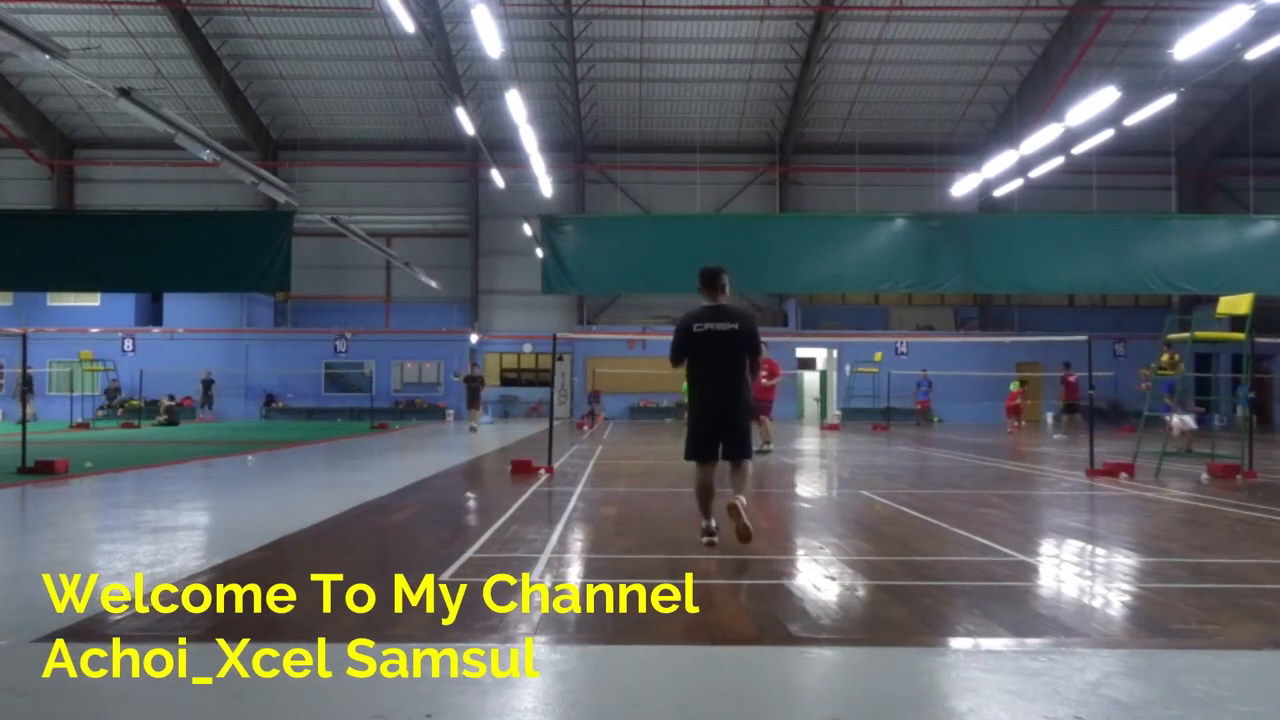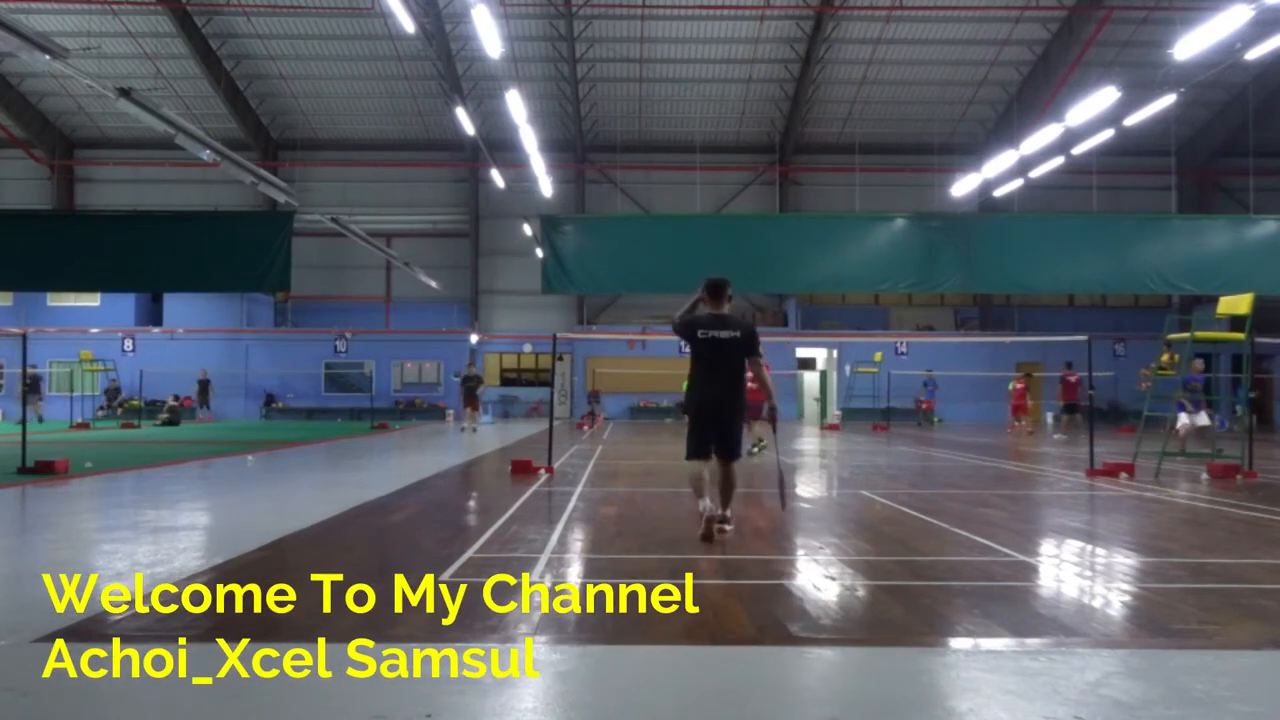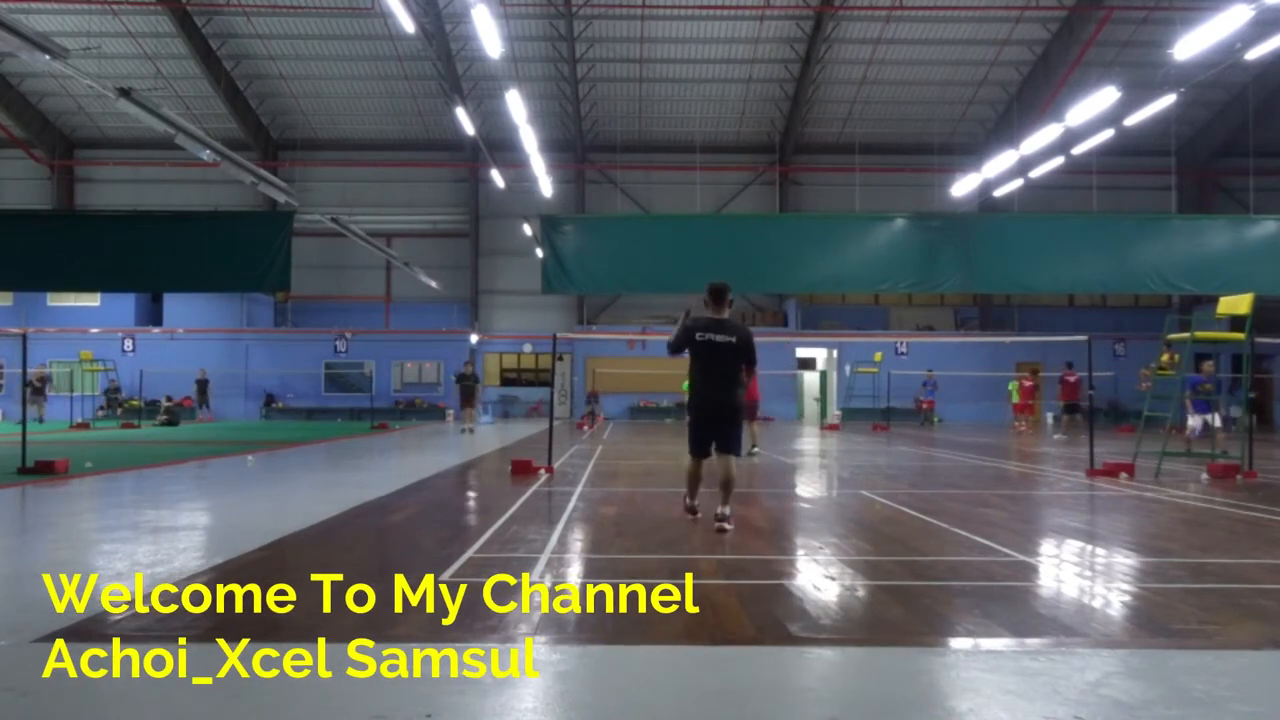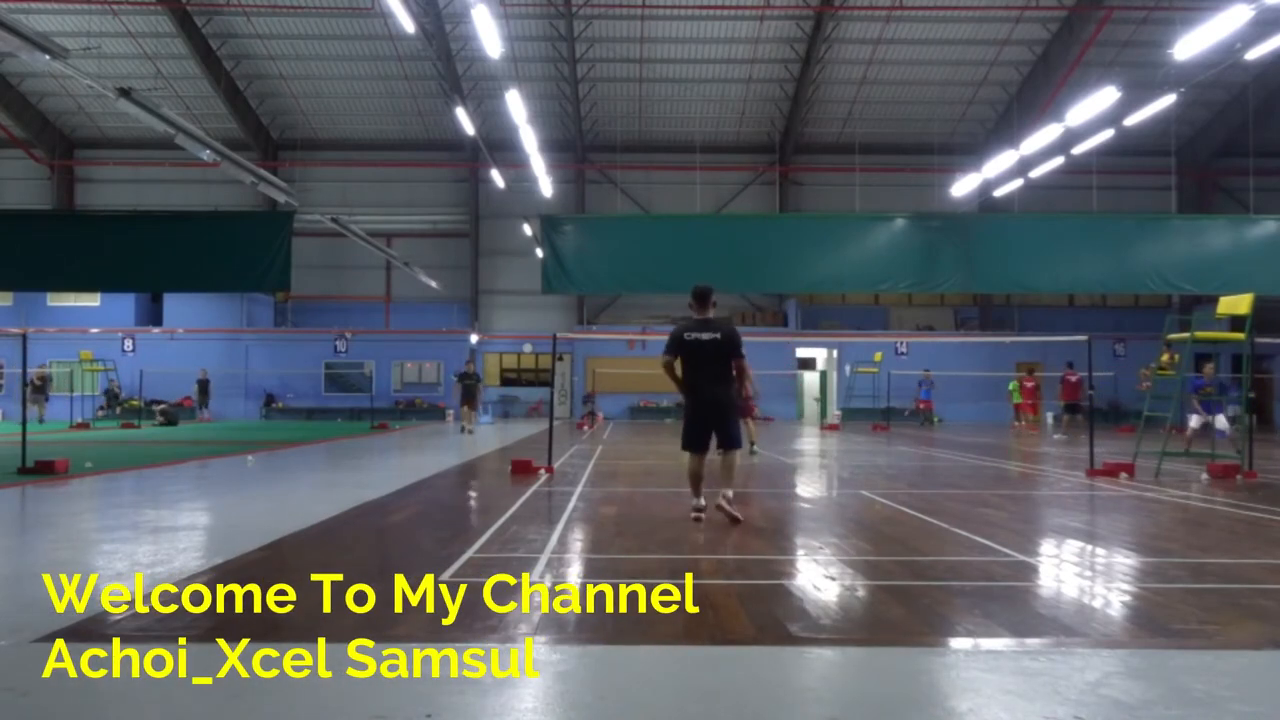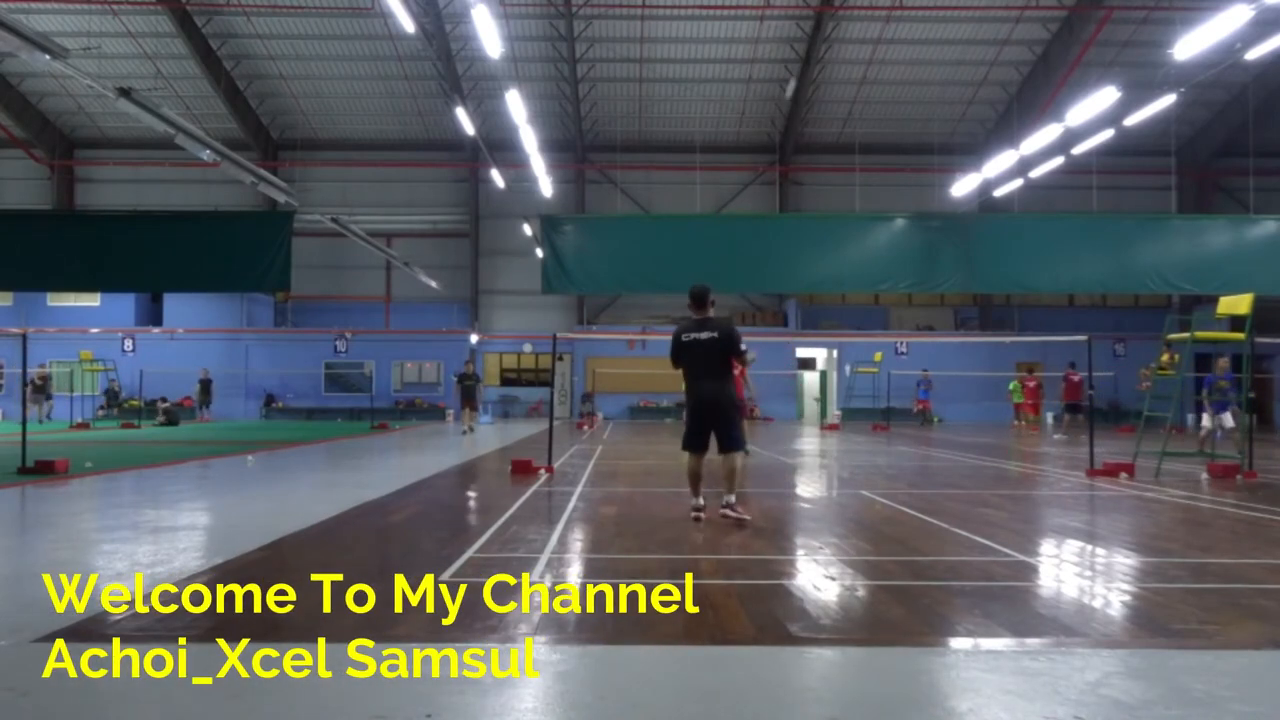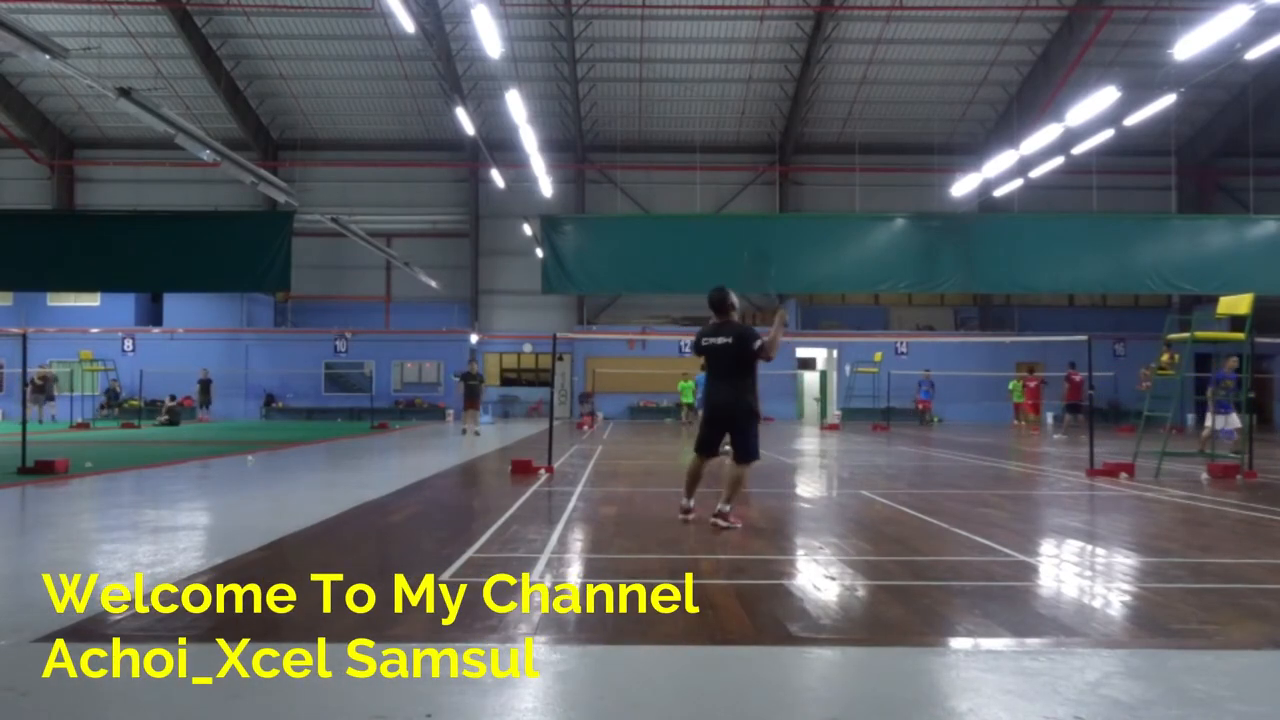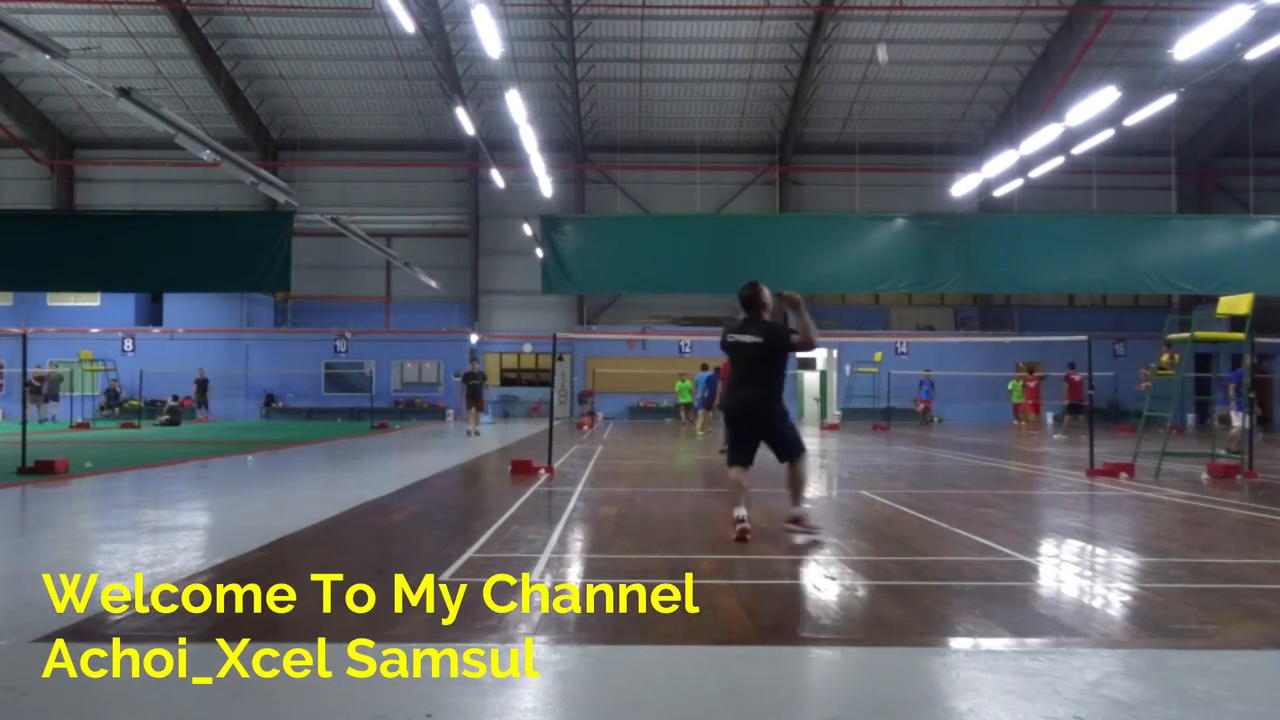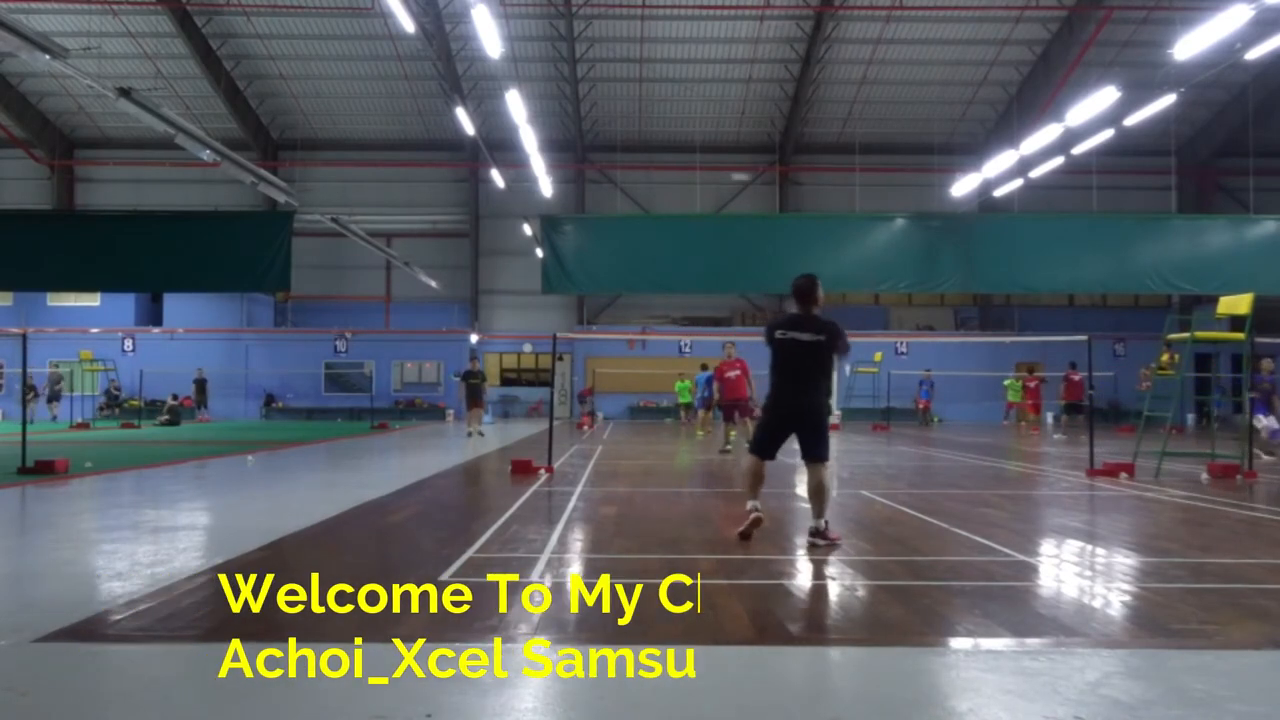
dt=0.4s
person 1, frame 1
left shoulder: (689, 322)
right shoulder: (744, 320)
left elbow: (675, 361)
right elbow: (755, 364)
right wrist: (751, 386)
left hip: (702, 405)
right hip: (737, 403)
left knee: (704, 465)
right knee: (741, 461)
left ankle: (708, 526)
right ankle: (739, 501)
person 1, frame 2
left shoulder: (694, 324)
right shoulder: (745, 329)
left elbow: (676, 323)
right elbow: (758, 366)
left wrist: (696, 299)
right wrist: (771, 402)
left hip: (700, 405)
right hip: (732, 406)
left knee: (698, 460)
right knee: (726, 462)
left ankle: (705, 506)
right ankle: (724, 515)
person 1, frame 3
left shoulder: (692, 328)
right shoulder: (742, 333)
left elbow: (671, 349)
right elbow: (751, 371)
left wrist: (681, 324)
right wrist: (739, 380)
left hip: (700, 404)
right hip: (731, 404)
left knee: (697, 457)
right knee: (727, 458)
left ankle: (691, 503)
right ankle: (723, 513)
person 1, frame 4
left shoulder: (680, 331)
right shoulder: (727, 330)
left elbow: (666, 362)
right elbow: (741, 366)
left wrist: (680, 384)
right wrist: (742, 389)
left hip: (695, 401)
right hip: (724, 400)
left knee: (696, 454)
right knee: (730, 449)
left ankle: (698, 504)
right ankle: (726, 495)
person 1, frame 5
left shoulder: (681, 332)
right shoulder: (725, 328)
left elbow: (675, 364)
right elbow: (743, 359)
right wrist: (748, 357)
left hip: (696, 400)
right hip: (723, 399)
left knee: (696, 453)
right knee: (733, 451)
left ankle: (697, 504)
right ankle: (730, 501)
person 1, frame 6
left shoulder: (704, 335)
right shoulder: (742, 332)
right elbow: (768, 354)
right wrist: (778, 326)
left hip: (714, 406)
right hip: (742, 407)
left knee: (701, 457)
right knee: (743, 461)
left ankle: (686, 504)
right ankle: (723, 511)
person 1, frame 7
left shoulder: (731, 332)
right shoulder: (774, 333)
right elbow: (809, 342)
right wrist: (799, 309)
left hip: (736, 409)
right hip: (768, 410)
left knee: (738, 466)
right knee: (796, 459)
left ankle: (741, 515)
right ankle: (797, 514)
person 1, frame 8
left shoulder: (776, 327)
right shoulder: (830, 330)
right elbow: (843, 349)
left hip: (778, 406)
right hip: (814, 408)
left knee: (756, 457)
right knee: (816, 466)
left ankle: (753, 509)
right ankle: (818, 527)
